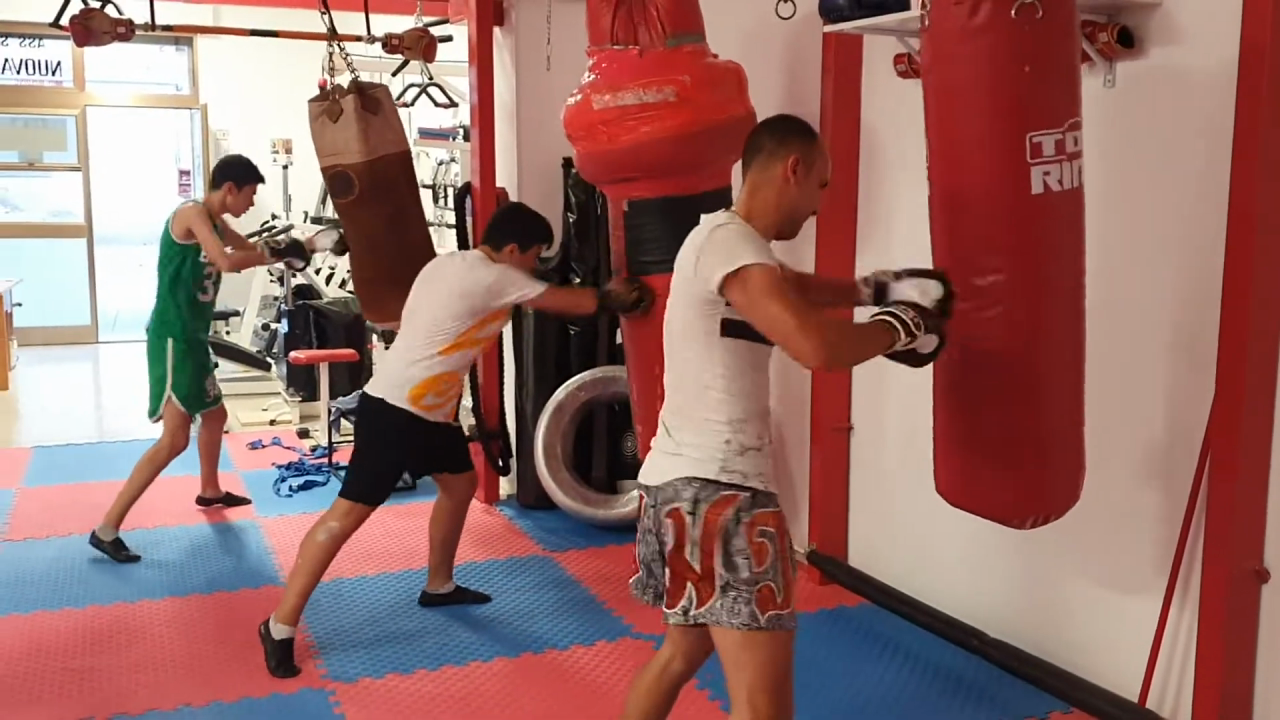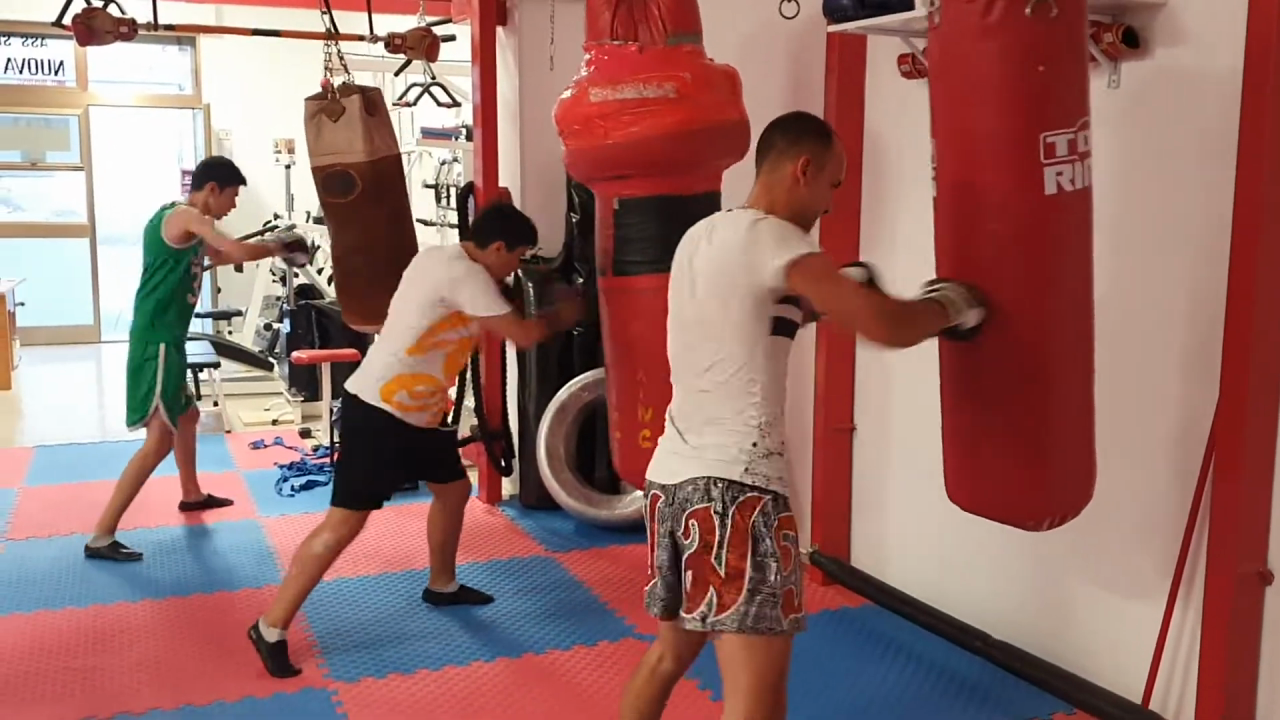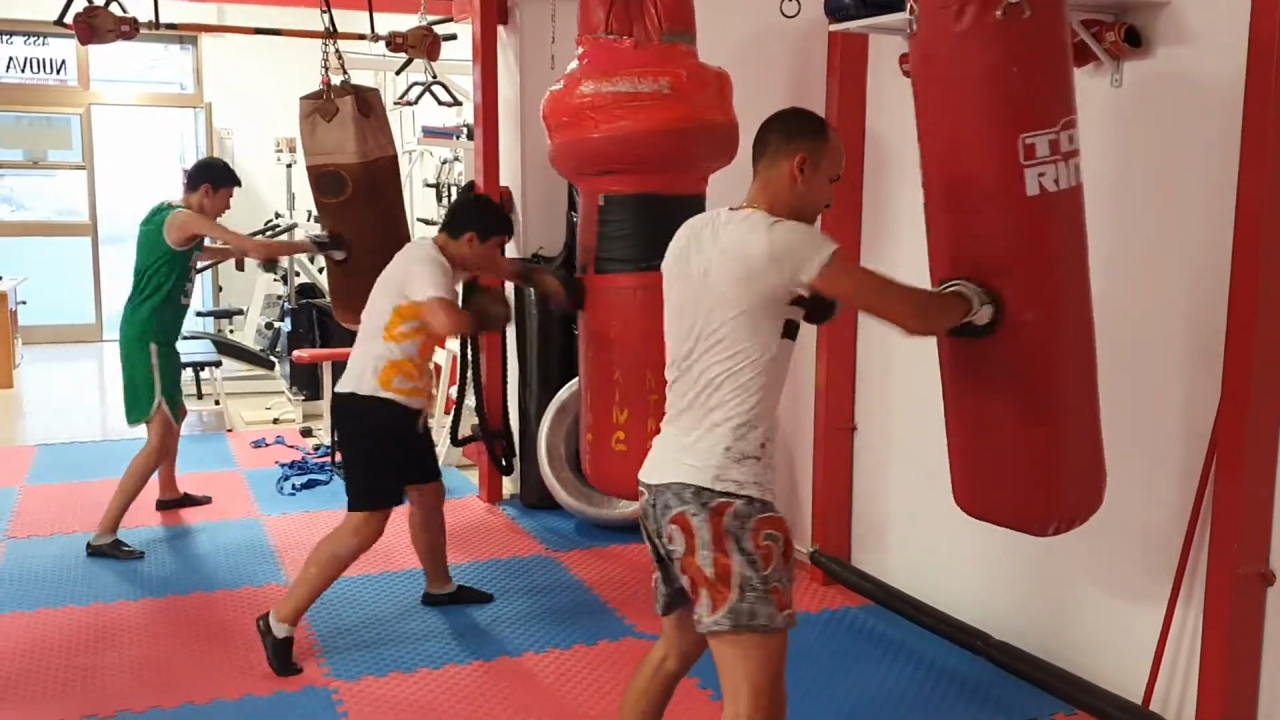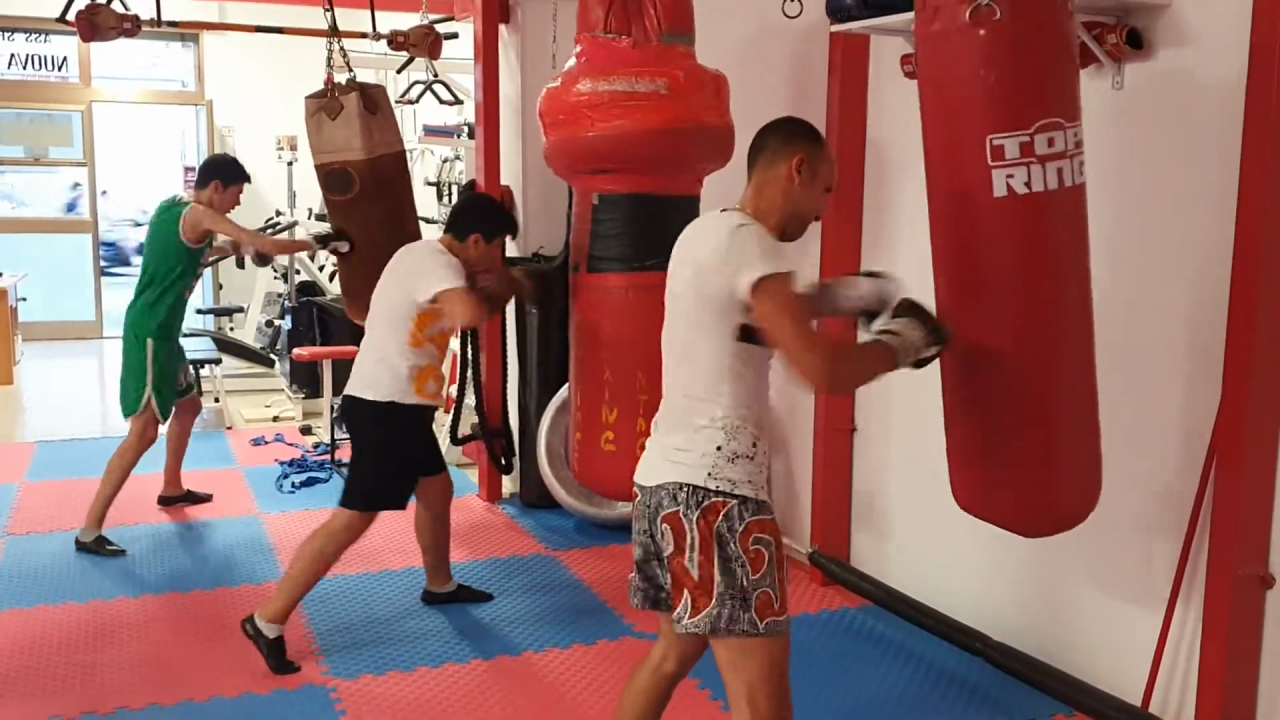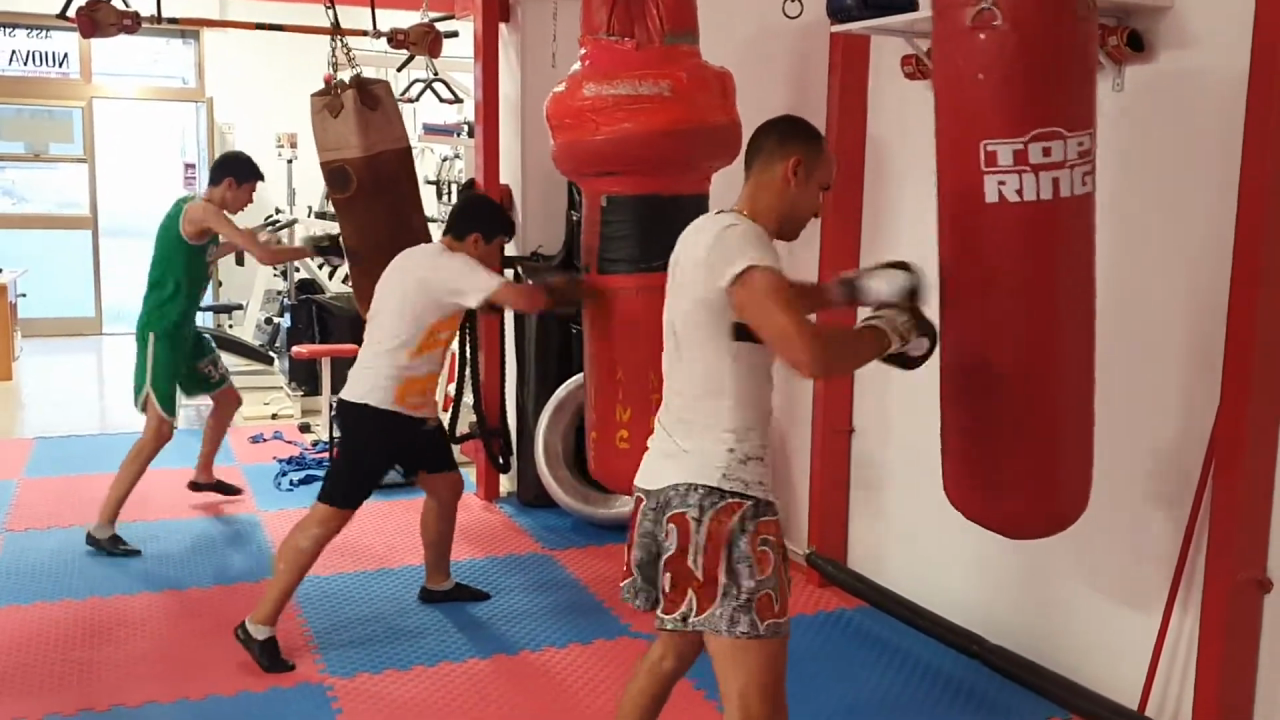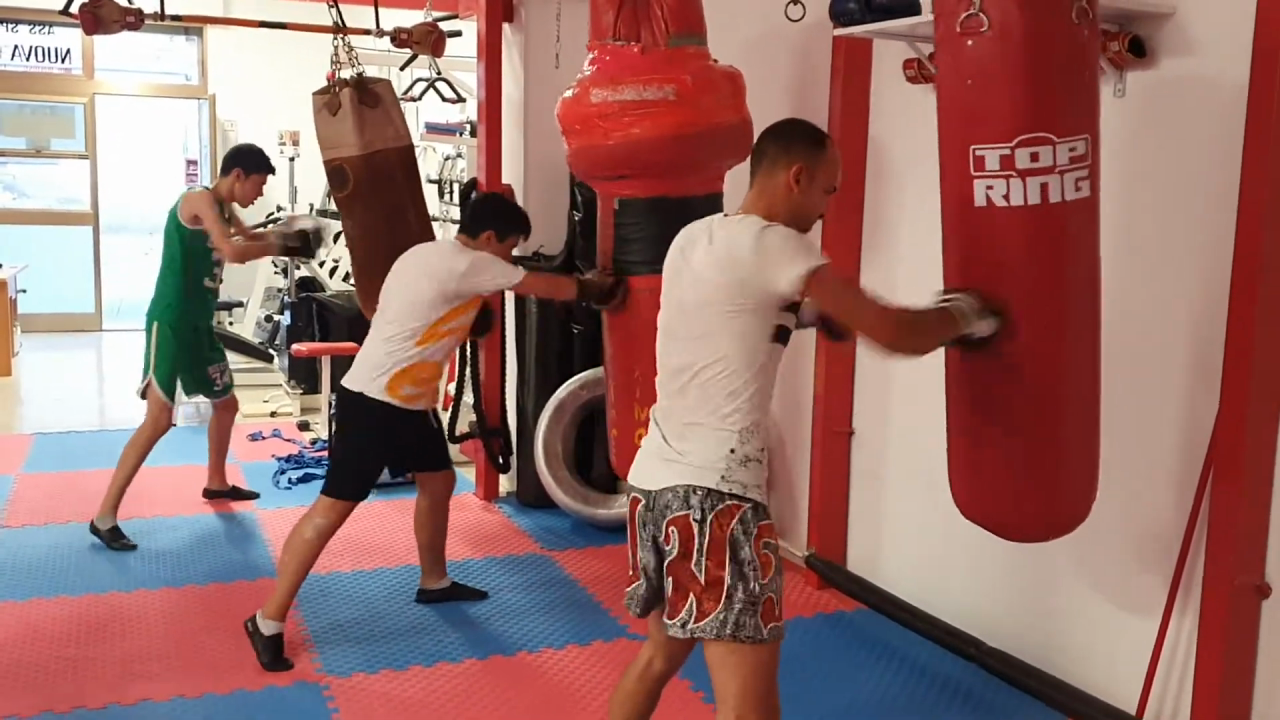
dt=0.4s
person 1, frame 1
left shoulder: (712, 236)
right shoulder: (732, 240)
left elbow: (798, 290)
right elbow: (816, 348)
left wrist: (886, 284)
right wrist: (904, 323)
left hip: (667, 478)
right hip: (715, 487)
left knee: (686, 648)
person 1, frame 2
left shoulder: (700, 237)
right shoulder: (764, 238)
right elbow: (883, 324)
left wrist: (828, 291)
right wrist: (954, 304)
left hip: (674, 478)
right hip: (732, 489)
left knee: (672, 648)
person 1, frame 3
left shoulder: (692, 236)
right shoulder: (778, 239)
right elbow: (905, 312)
left wrist: (812, 292)
right wrist: (972, 302)
left hip: (672, 475)
right hip: (723, 491)
left knee: (675, 648)
person 1, frame 4
left shoulder: (703, 234)
right shoulder: (749, 243)
right elbow: (824, 369)
left wrist: (841, 294)
right wrist: (903, 338)
left hip: (665, 477)
right hip: (712, 489)
left knee: (677, 648)
person 1, frame 5
left shoulder: (704, 235)
right shoulder: (740, 240)
right elbow: (812, 353)
left wrist: (847, 288)
right wrist: (890, 327)
left hip: (664, 480)
right hip: (719, 494)
left knee: (672, 652)
person 1, frame 6
left shoulder: (692, 238)
right shoulder: (773, 245)
right elbow: (890, 332)
left wrist: (812, 309)
right wrist: (962, 314)
left hip: (661, 481)
right hip: (718, 494)
left knee: (663, 649)
person 2, frame 1
left shoulder: (447, 263)
right shoulder: (497, 276)
right elbow: (571, 303)
right wrist: (616, 297)
left hip: (429, 407)
right hip: (397, 409)
left knee: (459, 483)
right knee: (348, 514)
left ankle: (439, 586)
right ankle: (282, 625)
person 2, frame 2
left shoulder: (440, 258)
right shoulder: (466, 275)
right elbow: (521, 335)
right wrist: (559, 318)
left hip: (420, 412)
right hip: (378, 411)
left knee: (454, 491)
right knee: (346, 521)
left ankle: (442, 584)
right ankle: (271, 628)
person 2, frame 3
left shoulder: (437, 253)
right shoulder: (429, 262)
left elbow: (493, 267)
right elbow: (446, 322)
left wrist: (543, 280)
right wrist: (492, 315)
left hip: (398, 402)
right hip: (371, 404)
left knee: (430, 497)
right knee: (366, 524)
left ankle: (440, 586)
right ankle: (279, 622)
person 2, frame 4
left shoulder: (418, 253)
right shoulder: (438, 262)
right elbow: (466, 314)
left wrist: (499, 281)
right wrist: (495, 291)
left hip: (400, 405)
right hip: (382, 406)
left knee: (436, 491)
right knee: (353, 519)
left ankle: (440, 584)
right ankle: (267, 622)
person 2, frame 5
left shoulder: (424, 258)
right shoulder: (452, 268)
right elbow: (521, 299)
right wrist: (560, 289)
left hip: (411, 408)
right hip: (376, 409)
left knee: (447, 488)
right knee: (329, 517)
left ankle: (438, 583)
right ankle: (259, 625)
person 2, frame 6
left shoulder: (425, 253)
right shoulder: (471, 263)
right elbow: (546, 287)
right wrist: (596, 287)
left hip: (410, 399)
right hip: (374, 402)
left knee: (436, 485)
right knee: (333, 509)
left ankle: (434, 582)
right ankle: (268, 621)
person 3, frame 1
left shoulder: (211, 220)
right shoulder: (192, 214)
left elbow: (247, 255)
right elbow: (223, 260)
left wrist: (296, 246)
right wrist: (277, 251)
left hip: (192, 337)
right hip: (173, 338)
left knee: (214, 416)
right knee: (175, 438)
left ankle: (210, 490)
right ankle: (106, 530)
person 3, frame 2
left shoulder: (176, 215)
right shoulder: (185, 217)
left elbow: (208, 256)
right elbow: (240, 253)
right wrist: (283, 247)
left hip: (166, 338)
right hip: (157, 341)
left knee: (187, 417)
right knee: (159, 442)
left ankle: (192, 494)
right ankle: (101, 537)
person 3, frame 3
left shoulder: (168, 213)
right shoulder: (187, 219)
left elbow: (194, 254)
right elbow: (254, 250)
left wrist: (229, 249)
right wrist: (310, 244)
left hip: (155, 335)
right hip: (148, 339)
left knee: (172, 418)
right knee: (160, 437)
left ankle: (169, 492)
right ankle: (104, 536)
person 3, frame 4
left shoulder: (176, 206)
right shoulder: (200, 214)
right elbow: (256, 243)
left wrist: (223, 247)
right wrist: (319, 242)
left hip: (162, 330)
right hip: (150, 332)
left knee: (189, 405)
right knee: (142, 431)
left ankle: (172, 488)
right ankle: (90, 531)
person 3, frame 5
left shoulder: (207, 211)
right shoulder: (202, 212)
right elbow: (262, 255)
left wrist: (279, 245)
right wrist: (313, 251)
left hip: (183, 328)
right hip: (162, 330)
left knee: (228, 397)
right knee: (159, 430)
left ankle: (204, 474)
right ankle: (102, 528)
person 3, frame 6
left shoulder: (225, 208)
right shoulder: (200, 198)
right elbow: (232, 251)
left wrist: (292, 240)
right wrist: (278, 243)
left hip: (199, 324)
right hip: (171, 321)
left knee: (226, 403)
right knee: (159, 419)
left ankle: (217, 482)
right ankle: (105, 517)
